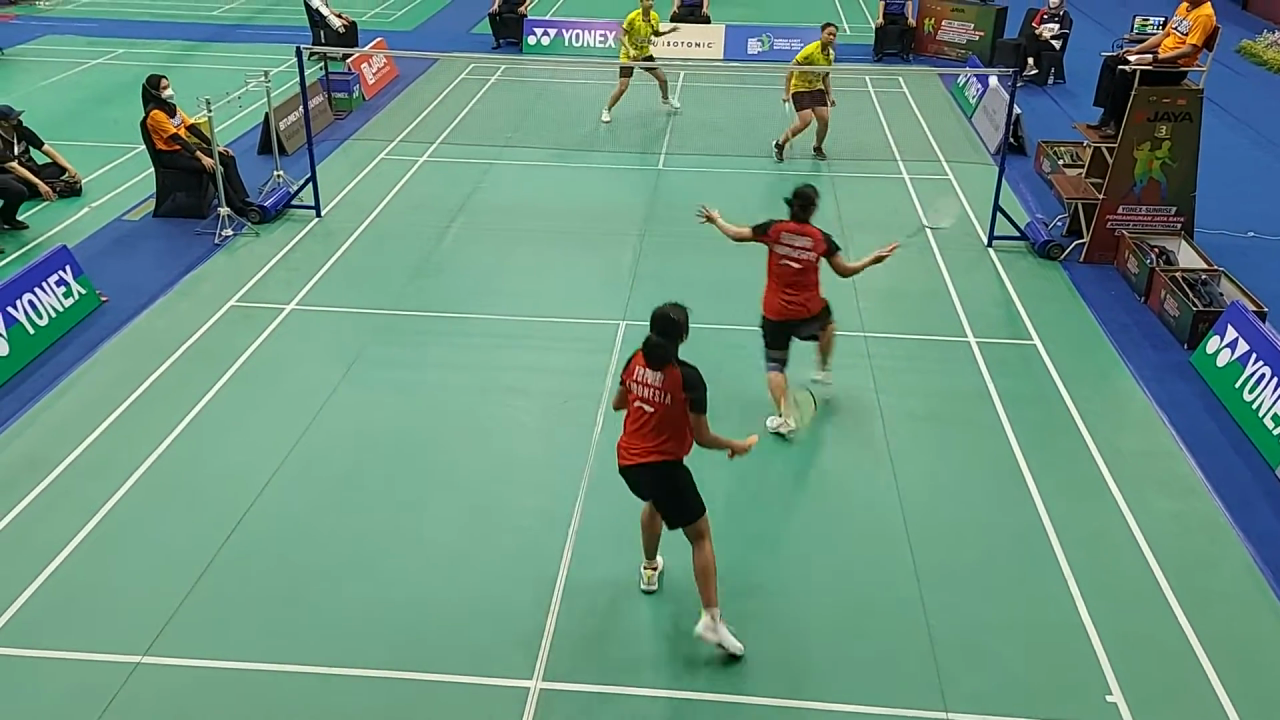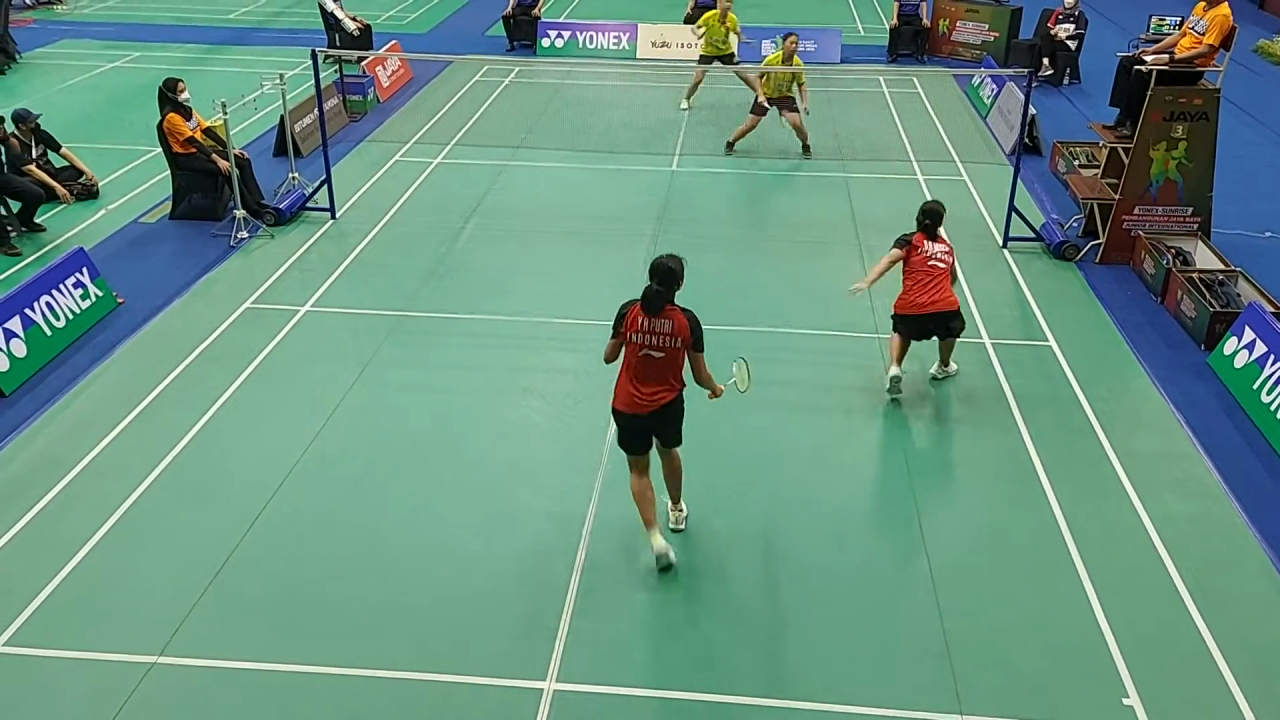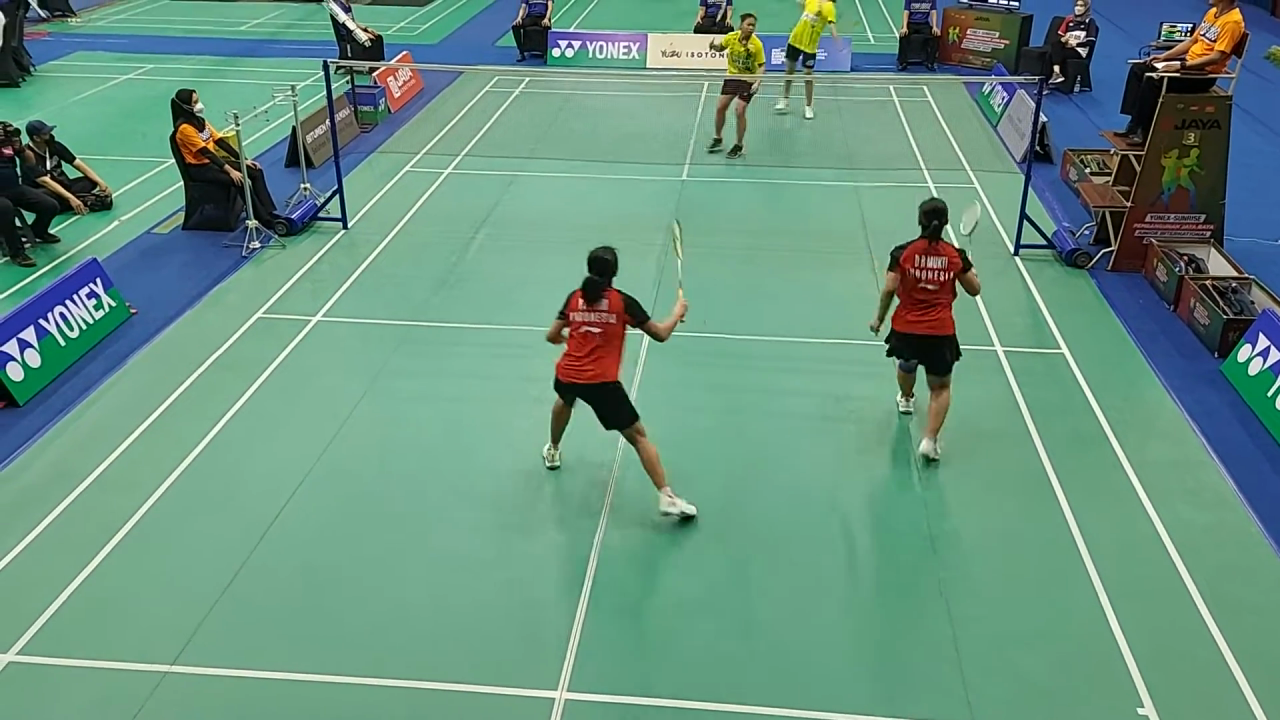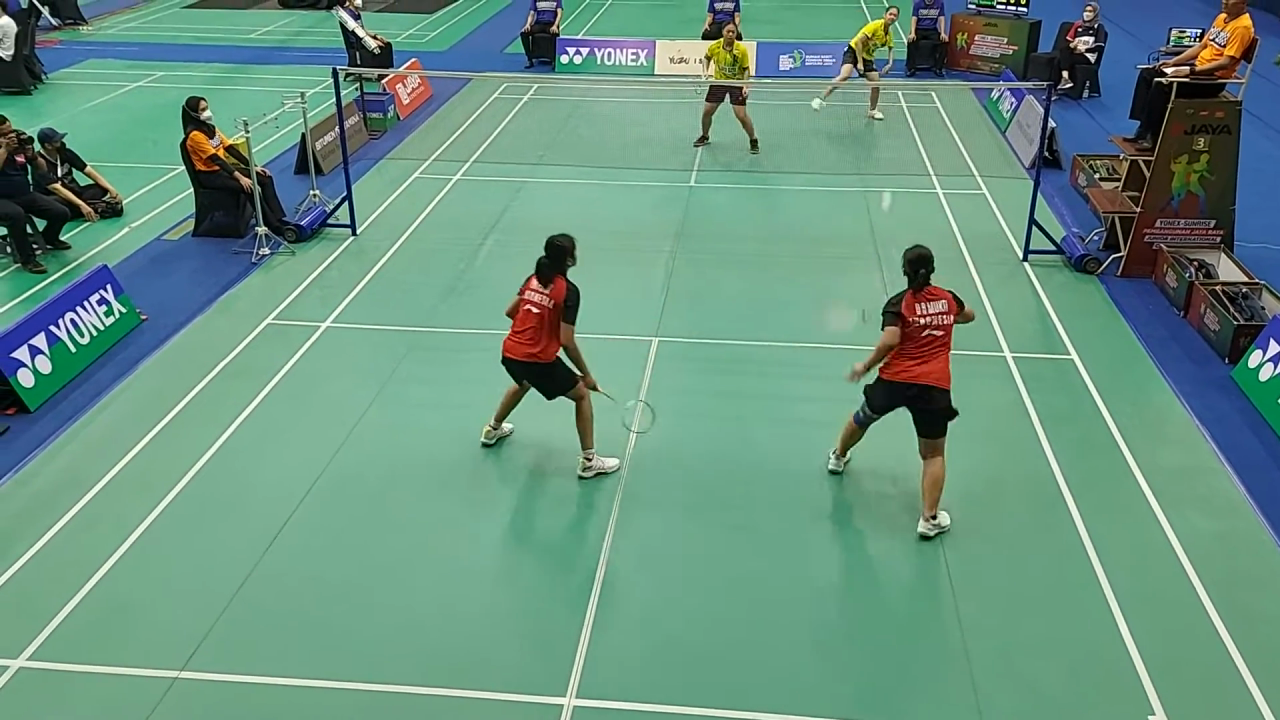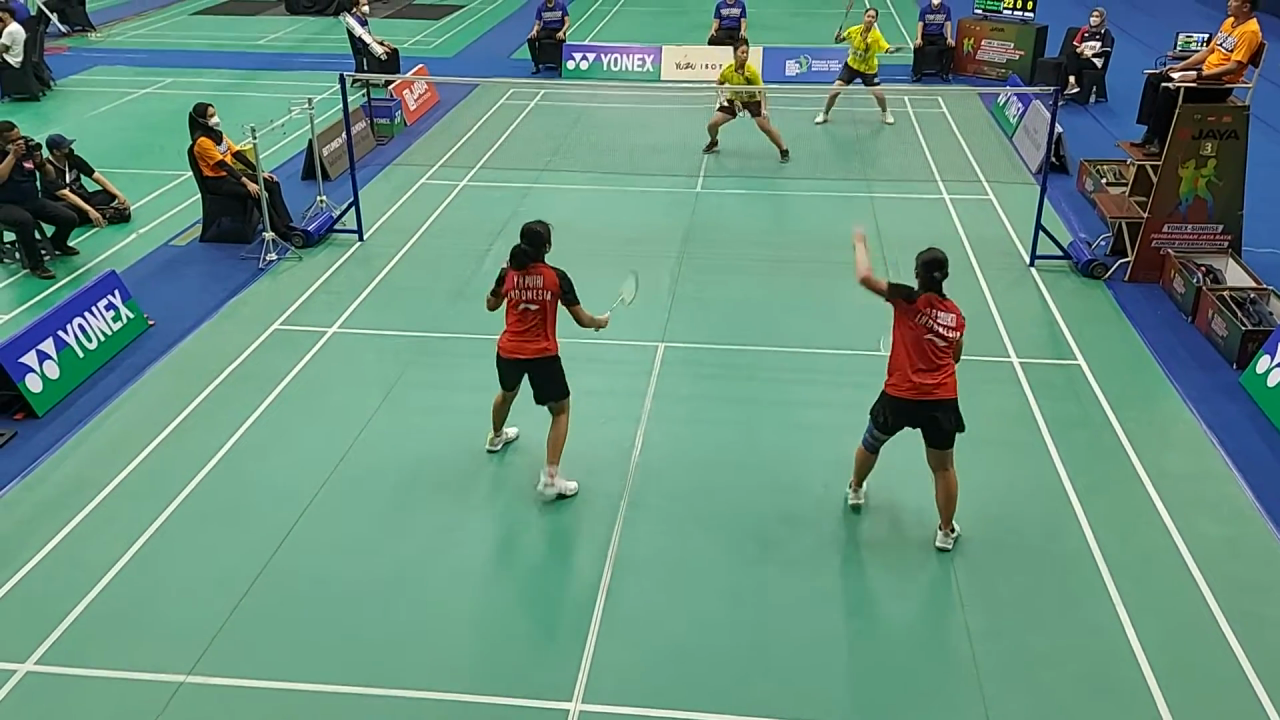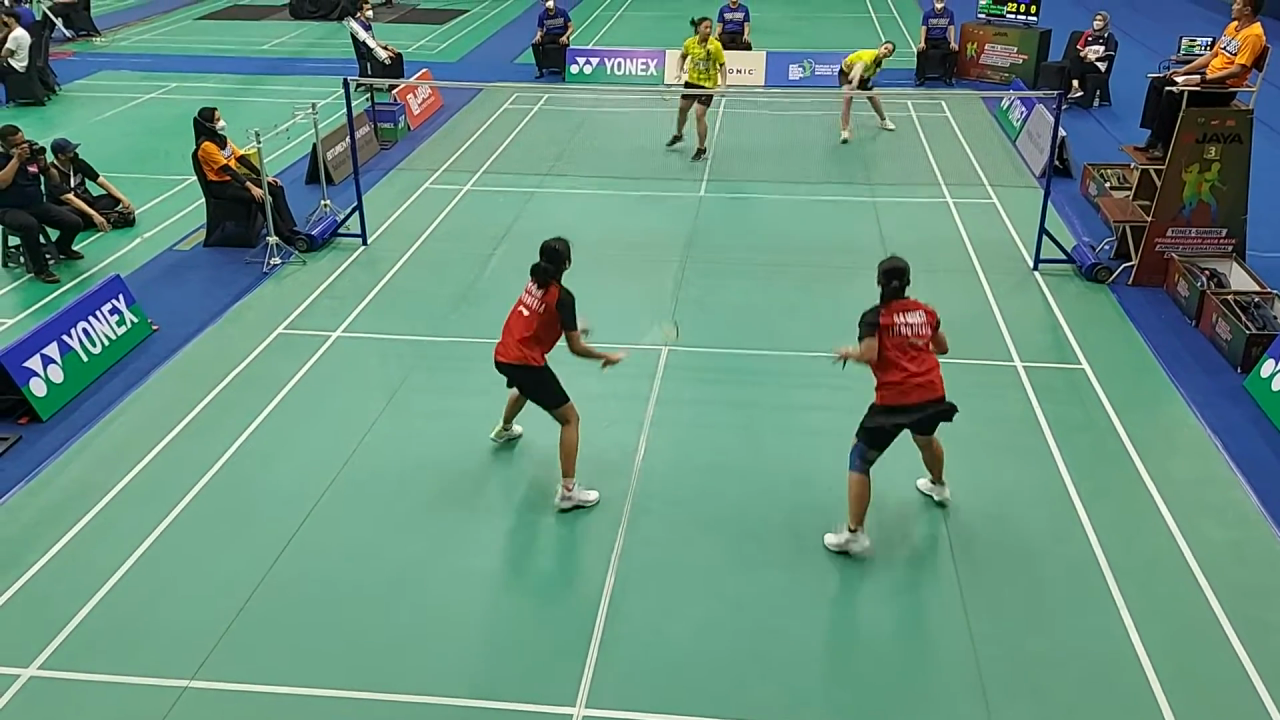
dt=0.5s
person 1, frame 1
left shoulder: (636, 361)
right shoulder: (688, 377)
left elbow: (618, 404)
right elbow: (702, 437)
right wrist: (737, 446)
left hip: (628, 461)
right hip: (664, 465)
left knee: (654, 503)
right knee: (700, 537)
left ankle: (649, 570)
right ankle: (711, 621)
person 1, frame 2
left shoulder: (629, 311)
right shoulder: (687, 321)
left elbow: (609, 356)
right elbow: (700, 376)
right wrist: (715, 388)
left hip: (629, 405)
right hip: (668, 403)
left knee: (639, 472)
right knee: (668, 453)
left ankle: (656, 539)
right ankle: (676, 510)
person 1, frame 3
left shoulder: (574, 298)
right shoulder: (623, 303)
left elbow: (551, 336)
right elbow: (661, 334)
right wrist: (678, 313)
left hip: (565, 376)
right hip: (601, 382)
left knee: (564, 400)
right knee: (639, 437)
left ankle: (553, 451)
right ankle: (668, 498)
person 1, frame 4
left shoulder: (533, 279)
right shoulder: (568, 291)
left elbow: (511, 312)
right elbow: (566, 341)
right wrist: (585, 374)
left hip: (510, 352)
right hip: (539, 360)
left knee: (522, 384)
right knee: (582, 396)
left ankle: (493, 429)
right ankle: (589, 461)
person 1, frame 5
left shoulder: (508, 274)
right shoulder: (556, 277)
left elbow: (491, 305)
right elbow: (582, 320)
right wrist: (600, 322)
left hip: (508, 352)
right hip: (542, 356)
left knee: (507, 393)
right knee: (561, 411)
left ankle: (497, 437)
right ankle: (551, 478)
person 1, frame 6
left shoulder: (532, 283)
right shoulder: (562, 297)
right elbow: (577, 348)
left wrist: (573, 328)
right wrist: (606, 357)
left hip: (503, 356)
right hip: (527, 363)
left knee: (524, 385)
right knee: (570, 419)
left ankle: (504, 428)
right ankle: (568, 491)
person 2, frame 1
left shoulder: (774, 229)
right shoulder: (821, 238)
left elbow: (737, 234)
right elbow: (844, 271)
left wrist: (716, 220)
right wrist: (874, 259)
left hip: (776, 314)
right hip: (809, 310)
left knee: (776, 366)
right knee: (827, 319)
left ankle: (783, 418)
right ankle: (823, 369)
person 2, frame 2
left shoulder: (909, 240)
right shoulder: (947, 245)
left elbow: (890, 259)
left wrist: (867, 281)
left hip: (911, 310)
right hip: (945, 309)
left knee: (900, 333)
right knee: (951, 329)
left ankle: (894, 368)
right ankle: (943, 367)
person 2, frame 3
left shoulder: (903, 252)
right shoulder: (956, 256)
left elbow: (889, 290)
right elbow: (974, 290)
left wrist: (878, 319)
right wrist: (965, 266)
left hip: (905, 329)
right hip: (940, 332)
left knee: (906, 367)
right knee: (940, 388)
left ankle: (906, 400)
right ankle: (929, 441)
person 2, frame 4
left shoulder: (898, 303)
right shoulder: (948, 298)
left elbow: (890, 341)
right elbow: (969, 316)
left wrist: (865, 366)
left hip: (896, 380)
right hip: (934, 387)
left knee: (861, 419)
right knee: (933, 455)
left ankle: (838, 457)
right ankle: (929, 518)
person 2, frame 5
left shoulder: (910, 299)
right shoulder: (955, 313)
left elbow: (866, 278)
left wrist: (860, 243)
left hip: (900, 396)
right hip: (942, 400)
left knee: (871, 443)
right knee: (942, 467)
left ankle: (856, 490)
right ankle: (946, 531)
person 2, frame 6
left shoulder: (875, 316)
right shoulder: (926, 312)
left elbow: (867, 355)
right elbow: (942, 348)
left wrist: (847, 353)
left hip: (894, 402)
right hip: (931, 396)
left knee: (859, 460)
right knee: (926, 438)
left ankle: (854, 533)
right ankle: (938, 485)
